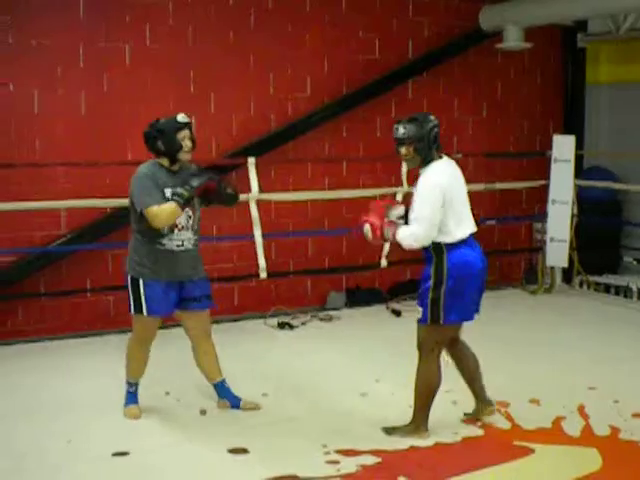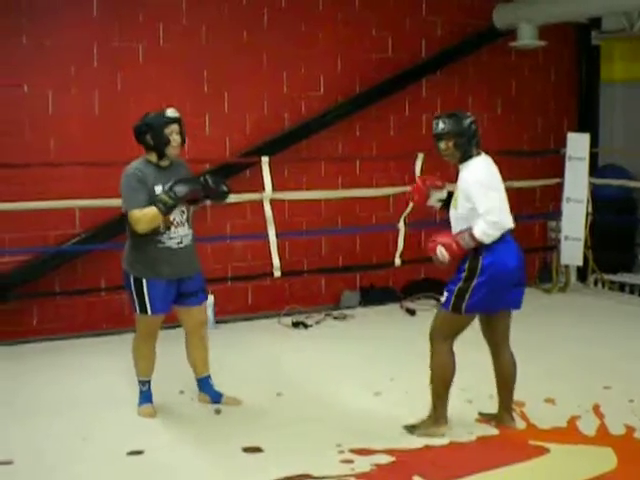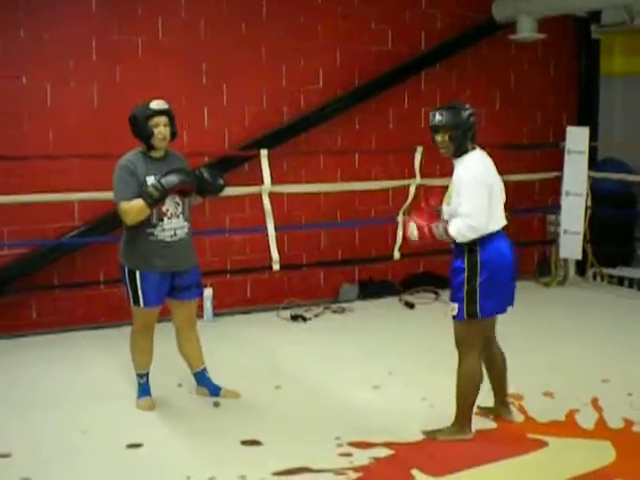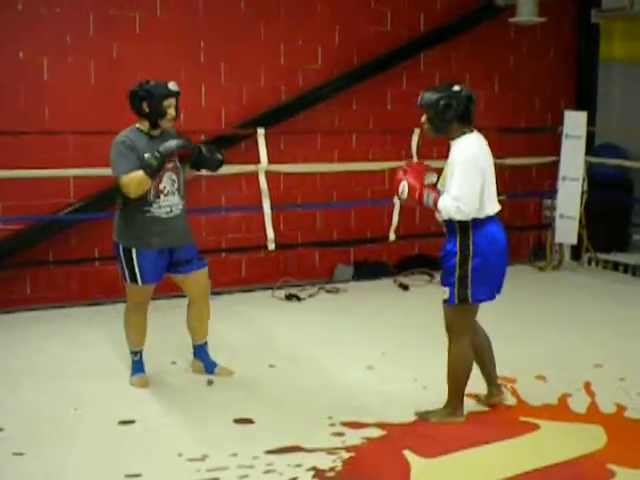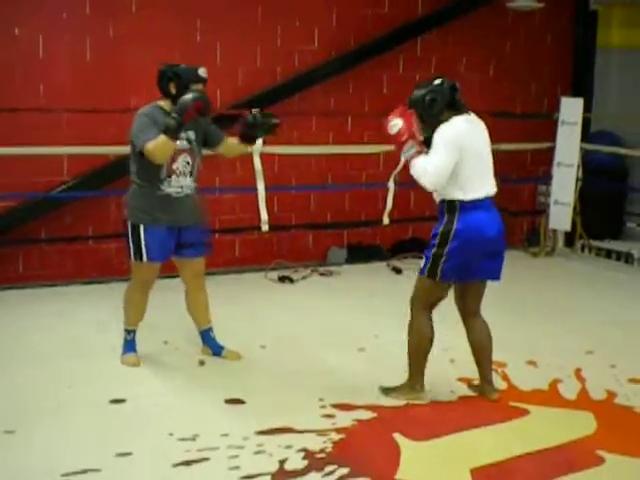
dt=0.4s
person 1, frame 1
left shoulder: (432, 179)
right shoulder: (447, 167)
left elbow: (420, 235)
left wrist: (384, 228)
right wrist: (399, 213)
left hip: (449, 264)
right hip: (469, 256)
left knee: (428, 351)
right knee: (452, 340)
left ankle: (418, 424)
right ankle: (483, 404)
person 1, frame 2
left shoulder: (474, 173)
right shoulder: (480, 165)
left elbow: (494, 220)
left wrist: (459, 243)
left hip: (486, 262)
right hip: (506, 256)
left knee: (440, 336)
right knee: (498, 343)
left ankle: (437, 416)
right ankle: (505, 413)
person 1, frame 3
left shoulder: (470, 170)
right shoulder: (477, 161)
left elbow: (472, 226)
left wrist: (432, 228)
right wrist: (446, 211)
left hip: (480, 258)
right hip: (495, 252)
left knee: (468, 346)
right knee: (485, 338)
left ankle: (462, 426)
right ankle: (502, 406)
person 1, frame 4
left shoulder: (465, 151)
right shoulder: (472, 142)
left elbow: (461, 207)
left wrist: (424, 194)
right wrist: (433, 181)
left hip: (472, 242)
right hip: (486, 236)
left knee: (457, 330)
right knee: (466, 323)
left ankle: (454, 408)
right ankle: (494, 391)
person 1, frame 5
left shoulder: (449, 132)
right shoulder: (475, 124)
left elbow: (431, 178)
left wrist: (408, 145)
right wrist: (421, 138)
left hip: (462, 225)
right hip: (490, 221)
left knee: (421, 305)
right knee: (470, 310)
left ankle: (415, 384)
right ankle: (487, 383)
person 2, frame 1
left shoulder: (187, 171)
right shoulder: (145, 176)
right elbow: (159, 219)
left wrist: (217, 195)
right wrist: (190, 189)
left hip: (189, 270)
right hip: (150, 272)
left knee: (201, 334)
right knee: (143, 336)
left ankle: (225, 395)
right ankle: (131, 394)
person 2, frame 2
left shoulder: (181, 167)
right shoulder: (136, 174)
right elbow: (140, 222)
left wrist: (206, 192)
right wrist: (172, 196)
left hip: (186, 266)
right hip: (150, 270)
left knee: (197, 327)
right knee: (147, 332)
left ankle: (206, 389)
right ankle: (144, 393)
person 2, frame 3
left shoulder: (178, 160)
right shoulder: (129, 165)
right elbow: (128, 215)
left wrist: (204, 188)
right wrist: (160, 189)
left hip: (183, 259)
right hip: (145, 262)
left knee: (187, 322)
right knee: (144, 325)
left ankle: (204, 382)
right ankle: (143, 386)
person 2, frame 4
left shoulder: (169, 137)
right shoulder: (125, 142)
right elbow: (131, 187)
left wrist: (200, 161)
right wrist: (160, 157)
left hip: (178, 234)
right hip: (140, 239)
left knee: (200, 290)
right knee: (138, 301)
left ankle: (202, 358)
right ankle: (137, 364)
person 2, frame 5
left shoulder: (197, 120)
right shoulder: (147, 117)
left elbow: (228, 147)
right elbow: (156, 154)
left wrist: (251, 131)
right wrist: (176, 120)
left hip: (188, 215)
right hip: (149, 216)
left knee: (195, 277)
right knee: (143, 281)
left ankle: (209, 342)
right ankle: (129, 341)
